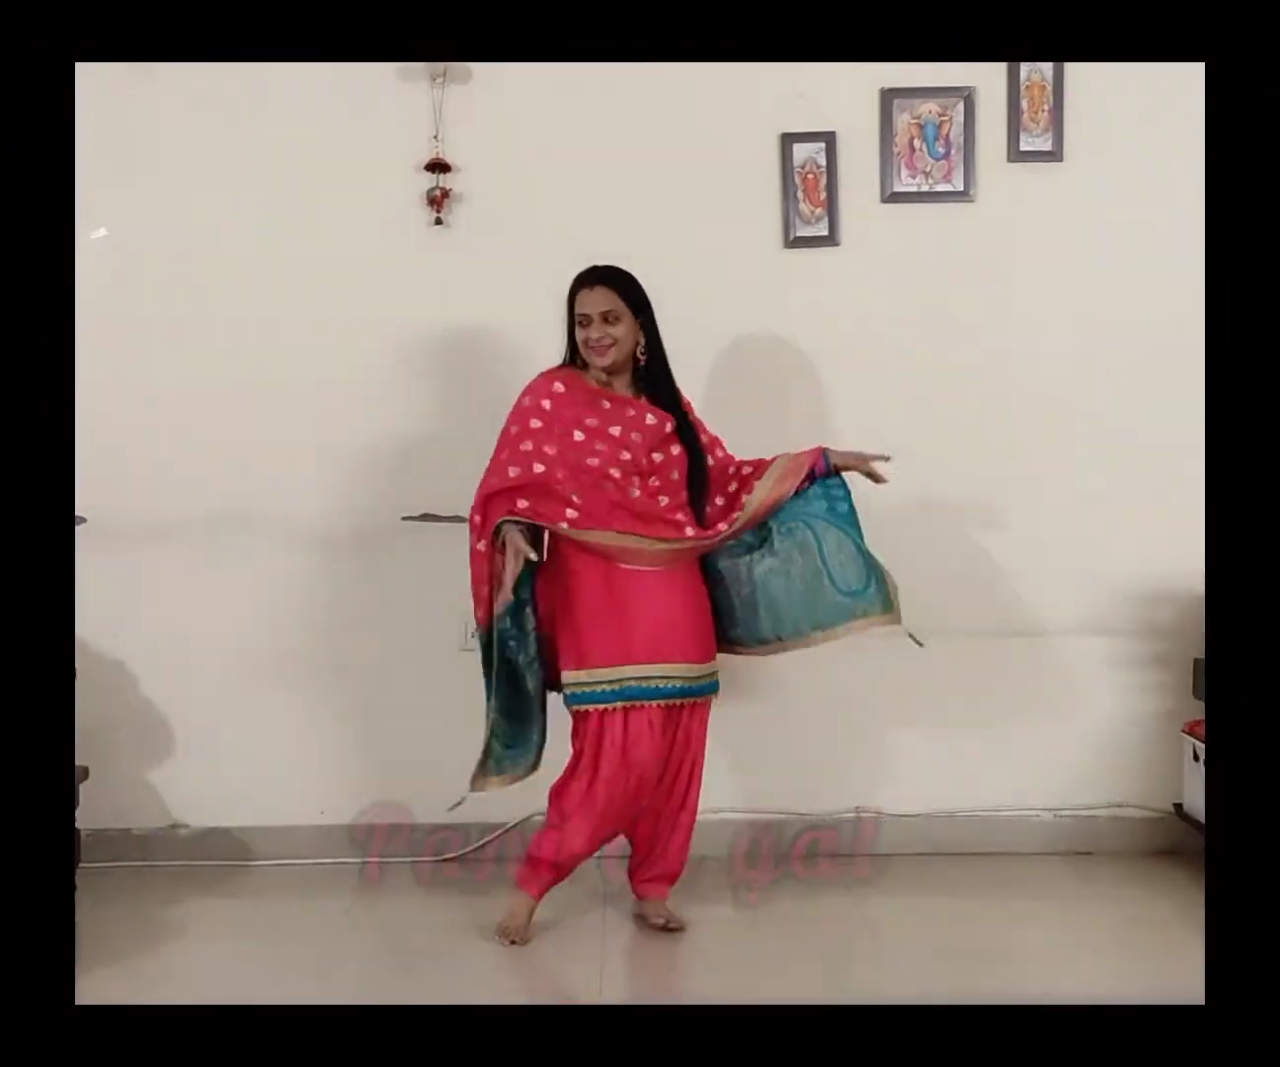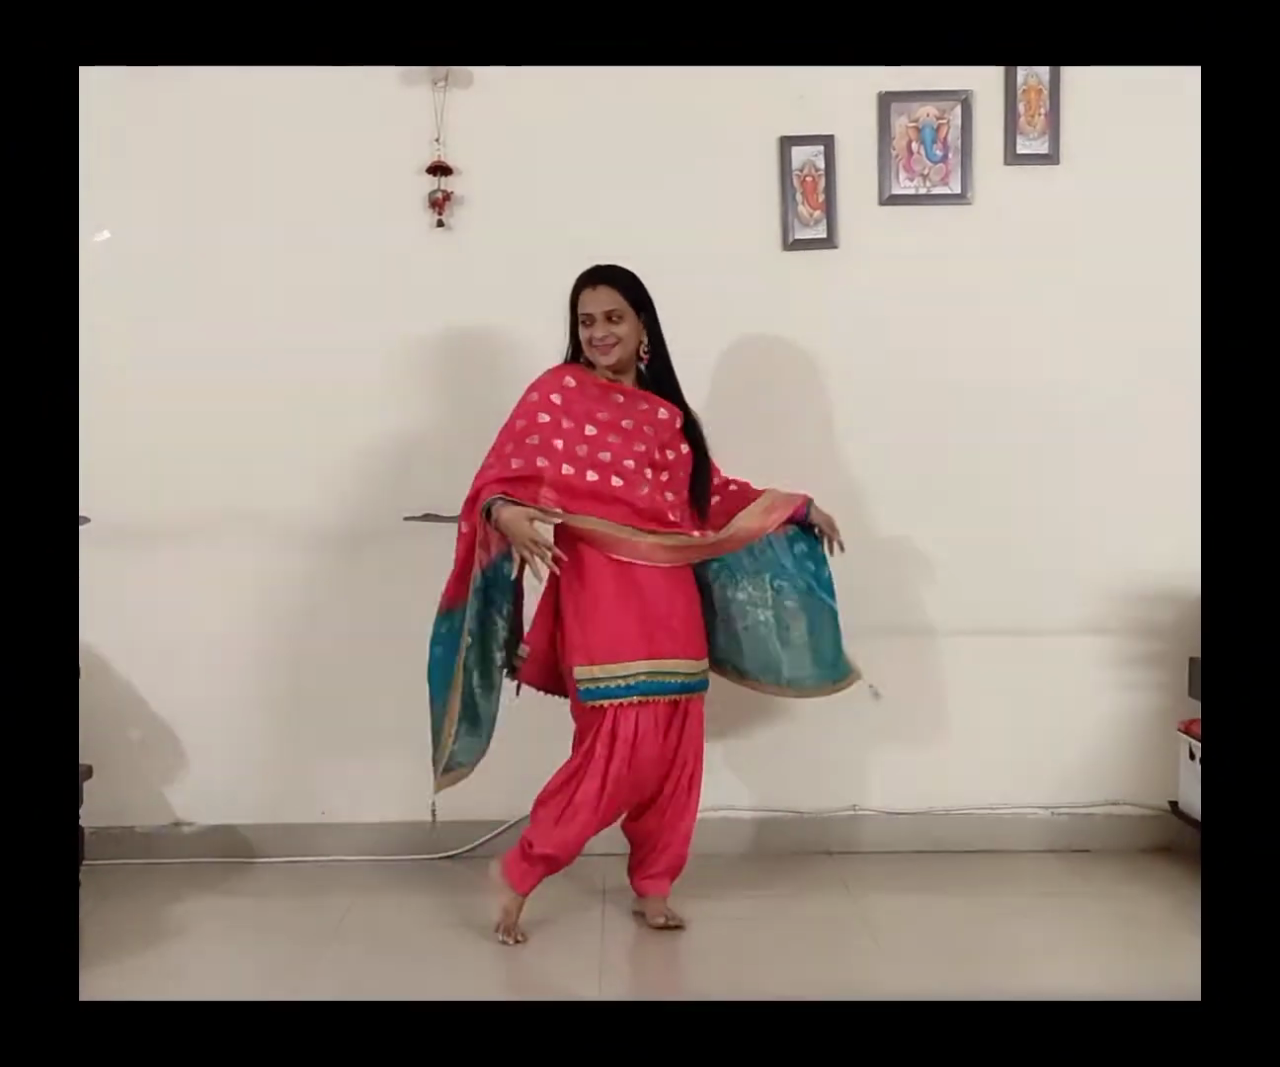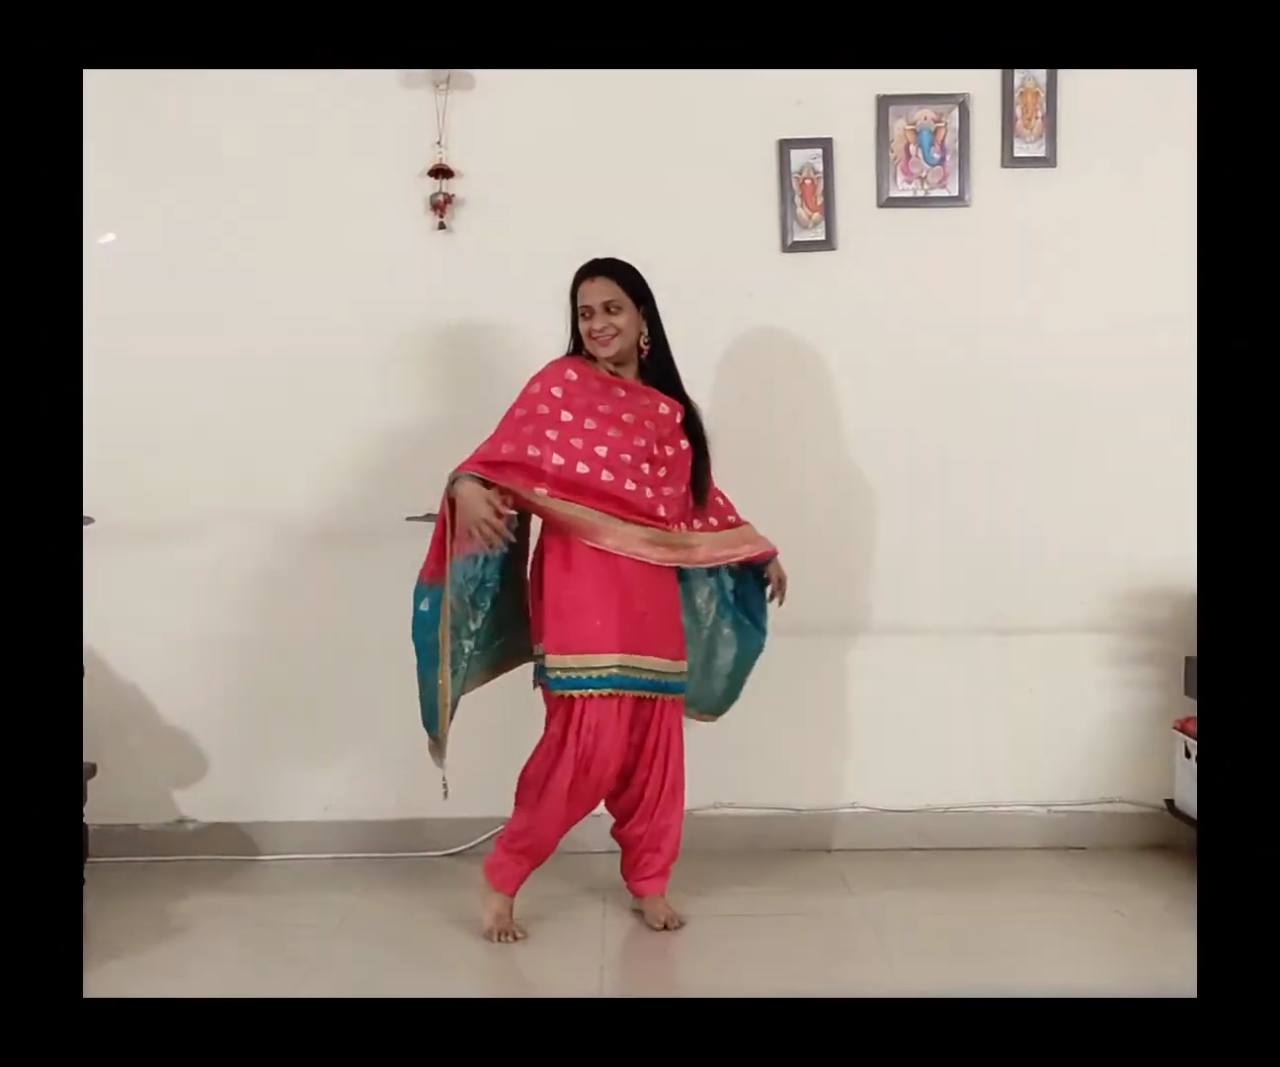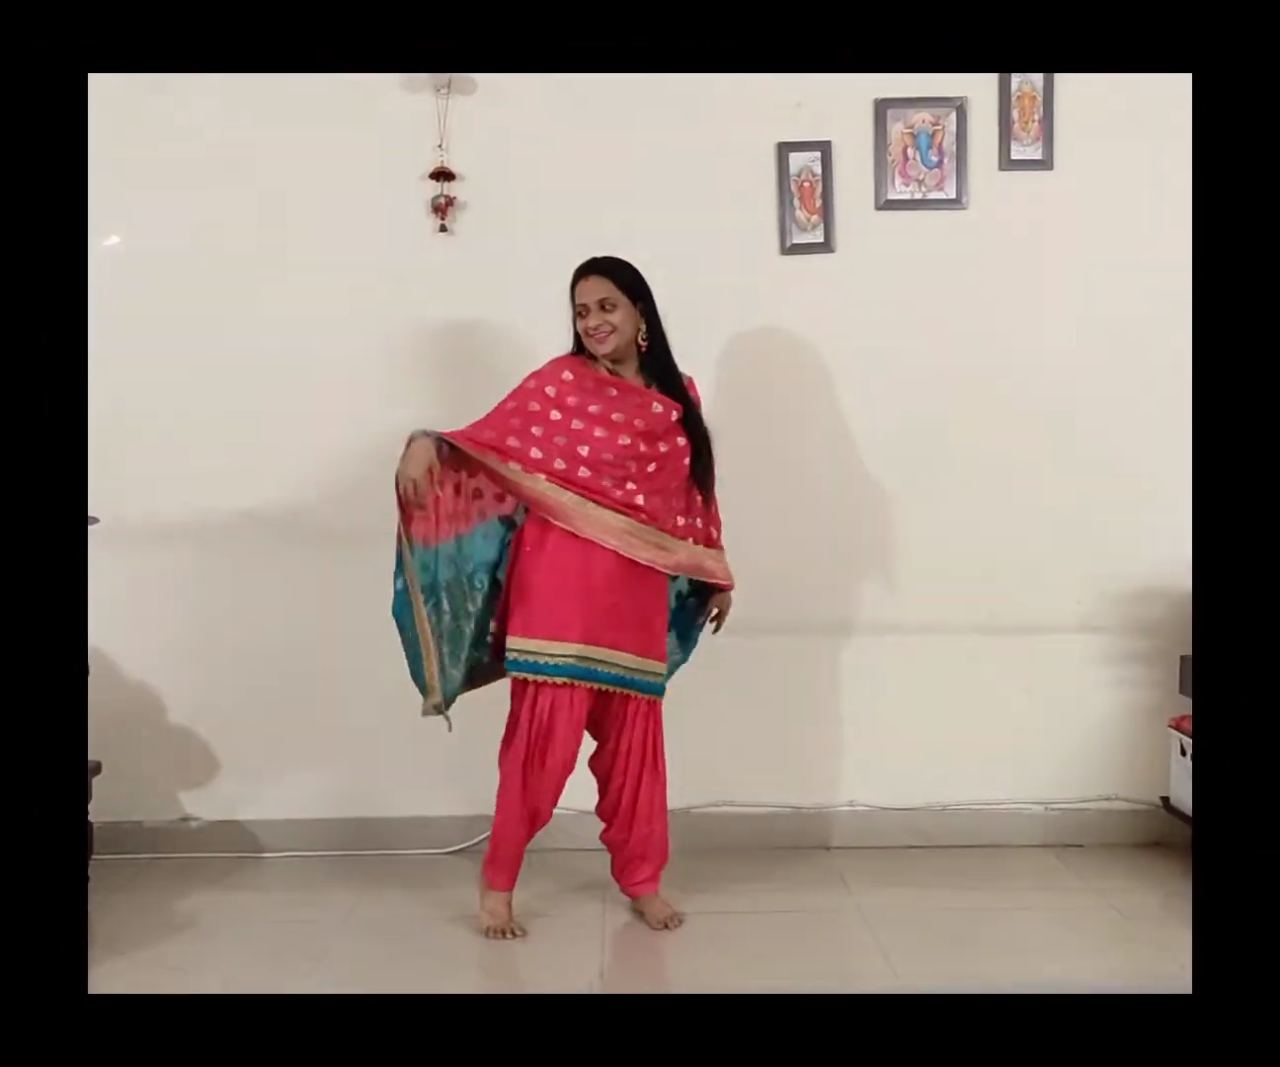
dt=0.2s
person 1, frame 1
left shoulder: (667, 404)
right shoulder: (550, 394)
left elbow: (726, 480)
right elbow: (506, 489)
left wrist: (823, 460)
right wrist: (516, 537)
left hip: (678, 597)
right hip: (601, 596)
left knee: (678, 750)
right knee: (619, 751)
left ankle: (653, 888)
right ankle: (532, 882)
person 1, frame 2
left shoulder: (665, 403)
right shoulder: (557, 391)
left elbow: (712, 492)
right elbow: (500, 479)
left wrist: (797, 508)
right wrist: (507, 515)
left hip: (672, 594)
right hip: (603, 592)
left knee: (676, 744)
right knee: (623, 745)
left ankle: (653, 884)
right ankle: (518, 873)
person 1, frame 3
left shoulder: (671, 397)
right shoulder: (562, 383)
left elbow: (697, 493)
right elbow: (504, 459)
left wrist: (758, 551)
right wrist: (467, 485)
left hip: (656, 591)
right hip: (585, 588)
left knee: (655, 740)
right knee: (589, 741)
left ankle: (648, 880)
right ankle: (502, 878)
person 1, frame 4
left shoulder: (679, 396)
right shoulder: (561, 381)
left elbow: (694, 493)
right elbow: (487, 447)
left wrist: (717, 577)
right wrist: (428, 441)
left hip: (639, 591)
right hip: (561, 585)
left knee: (634, 740)
right knee: (542, 737)
left ankle: (641, 880)
right ankle: (497, 883)
